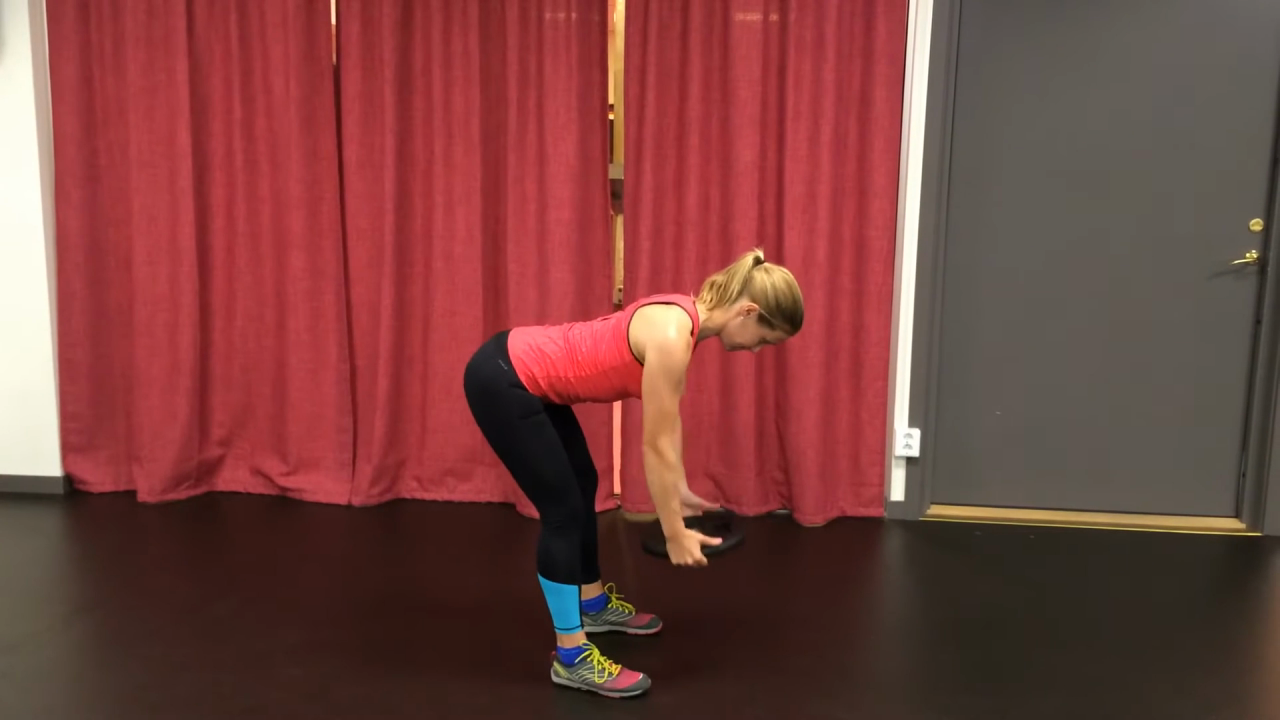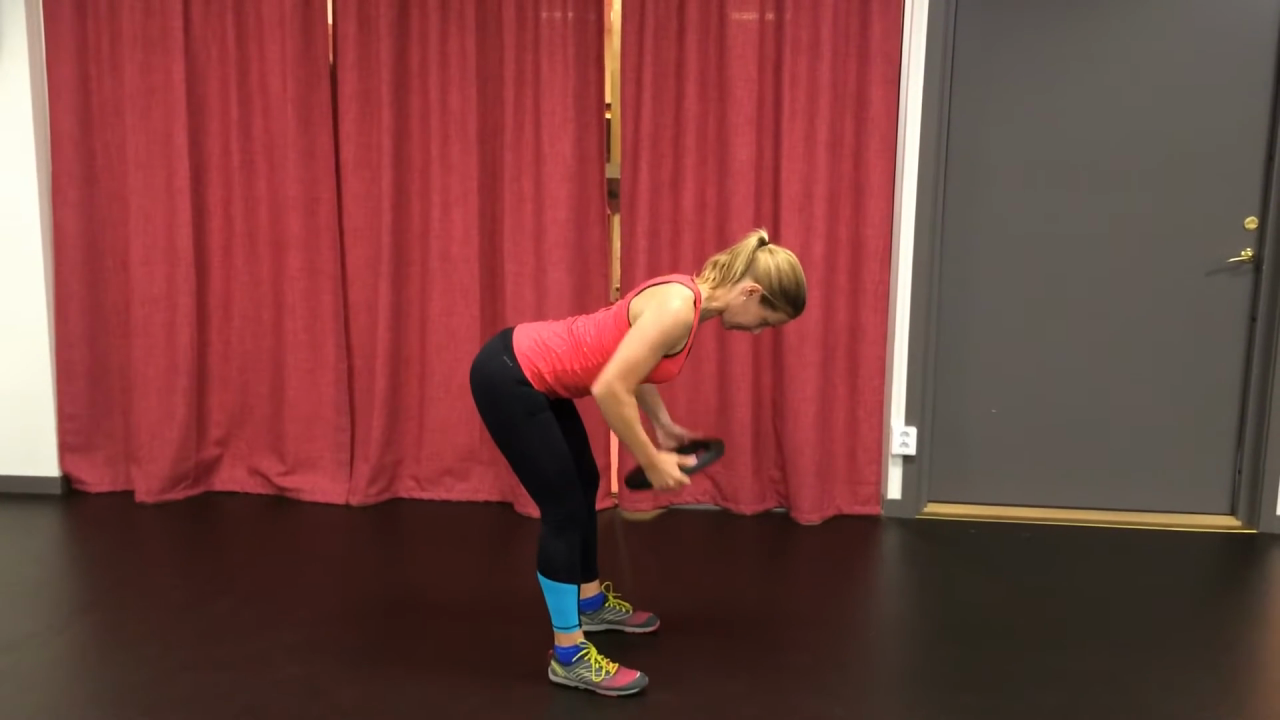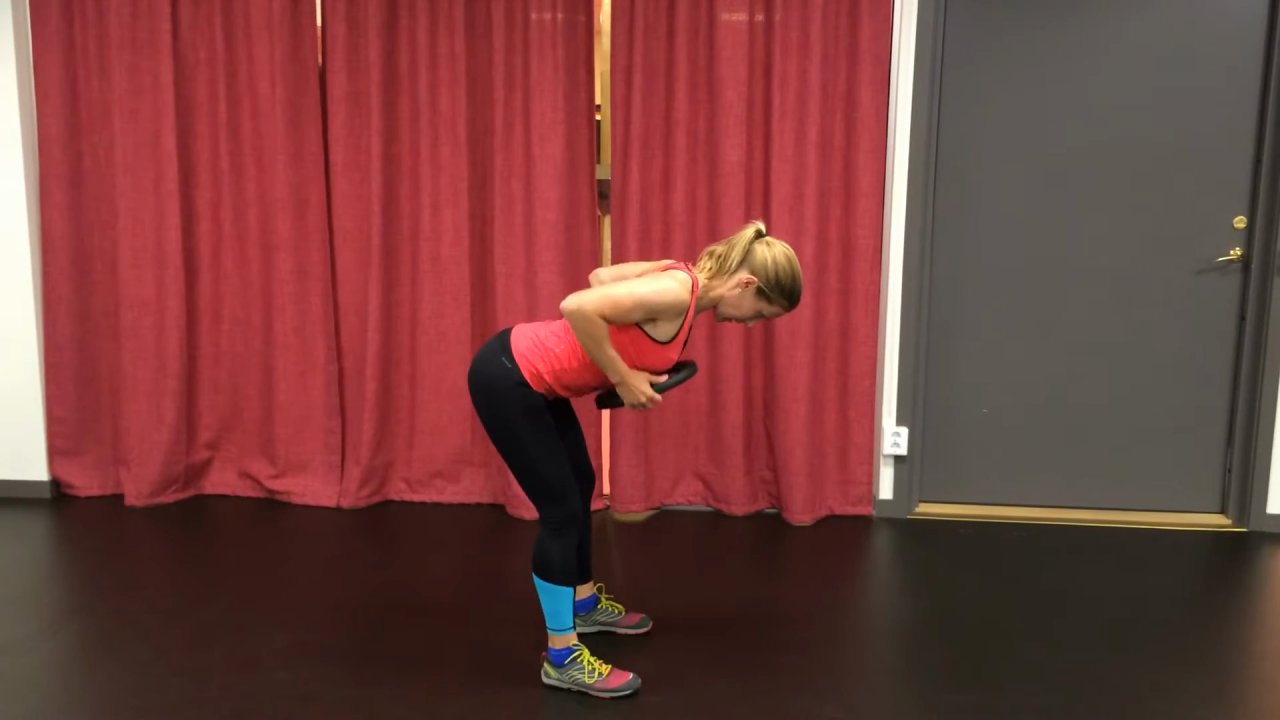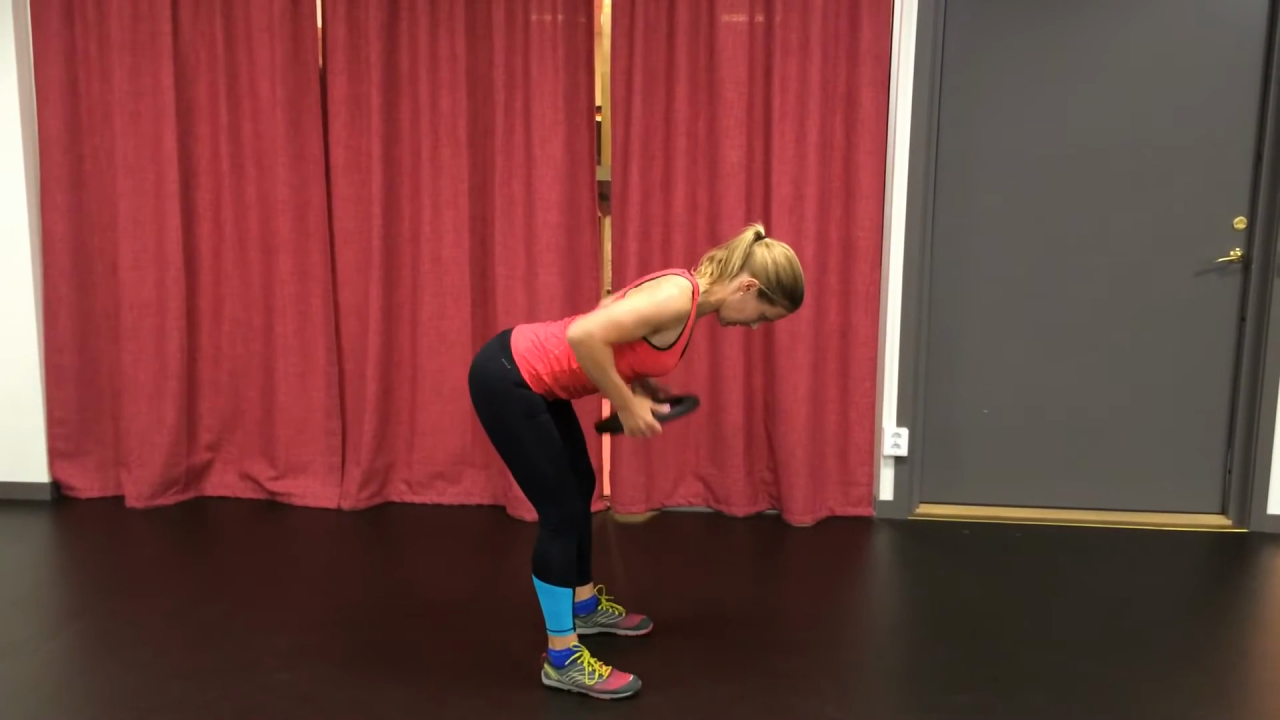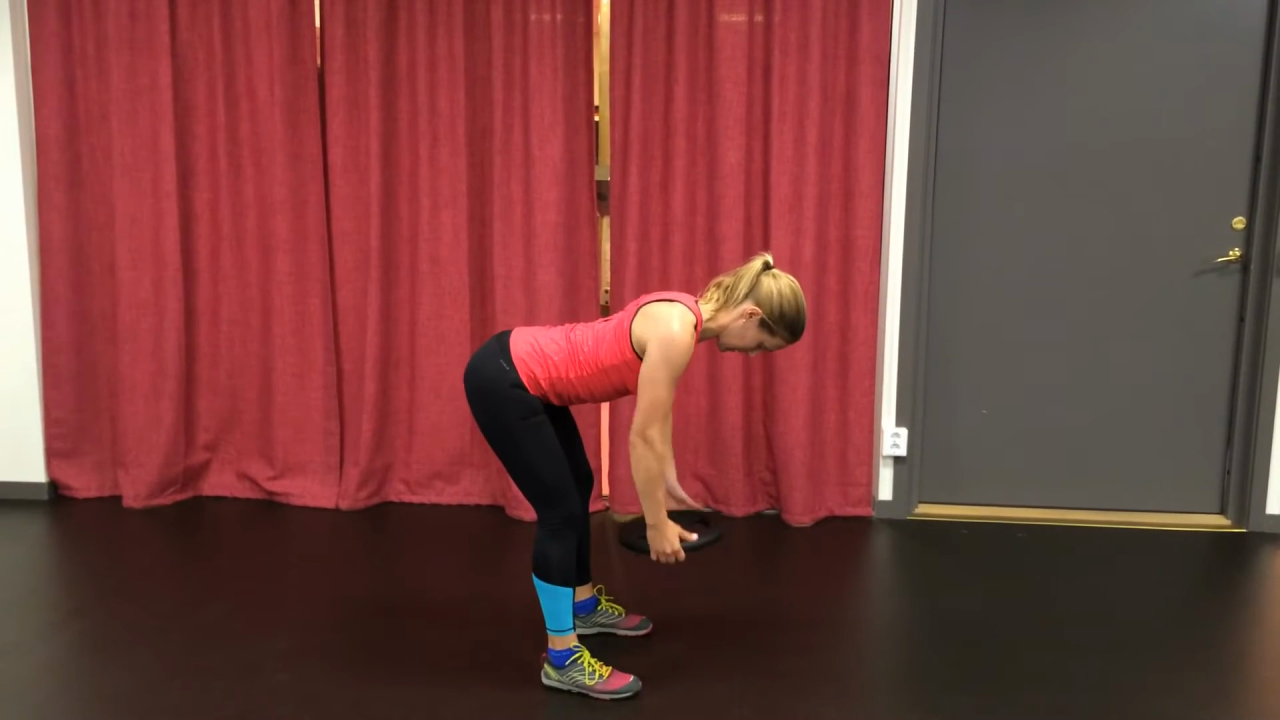
dt=1s
person 1, frame 1
left shoulder: (686, 317)
right shoulder: (672, 336)
left elbow: (663, 427)
right elbow: (657, 445)
left wrist: (679, 494)
right wrist: (675, 533)
left hip: (525, 370)
right hip: (501, 379)
left knee: (582, 485)
right knee: (562, 508)
left ankle: (593, 604)
right ankle: (571, 657)
person 1, frame 2
left shoulder: (688, 298)
right shoulder: (678, 308)
right elbow: (609, 390)
left wrist: (663, 424)
right wrist: (653, 463)
left hip: (532, 370)
right hip: (508, 376)
left knee: (583, 484)
right knee: (564, 507)
left ankle: (592, 603)
right ankle: (568, 655)
person 1, frame 3
left shoulder: (682, 280)
right shoulder: (676, 292)
left elbow: (599, 277)
right elbow: (577, 307)
left wrist: (633, 365)
right wrist: (624, 378)
left hip: (529, 370)
right hip: (507, 378)
left knee: (579, 486)
right knee: (561, 508)
left ankle: (584, 605)
right ankle: (562, 658)
person 1, frame 4
left shoulder: (683, 288)
right shoulder: (676, 300)
right elbow: (583, 335)
left wrist: (640, 390)
right wrist: (627, 404)
left hip: (531, 372)
right hip: (507, 379)
left knee: (580, 487)
right knee: (561, 510)
left ankle: (585, 606)
right ankle: (563, 659)
person 1, frame 5
left shoulder: (685, 314)
right shoulder: (676, 331)
left elbow: (651, 413)
right elbow: (642, 436)
left wrist: (666, 481)
right wrist: (658, 525)
left hip: (525, 372)
right hip: (502, 379)
left knee: (578, 486)
right knee: (560, 509)
left ankle: (584, 606)
right ankle: (562, 659)
